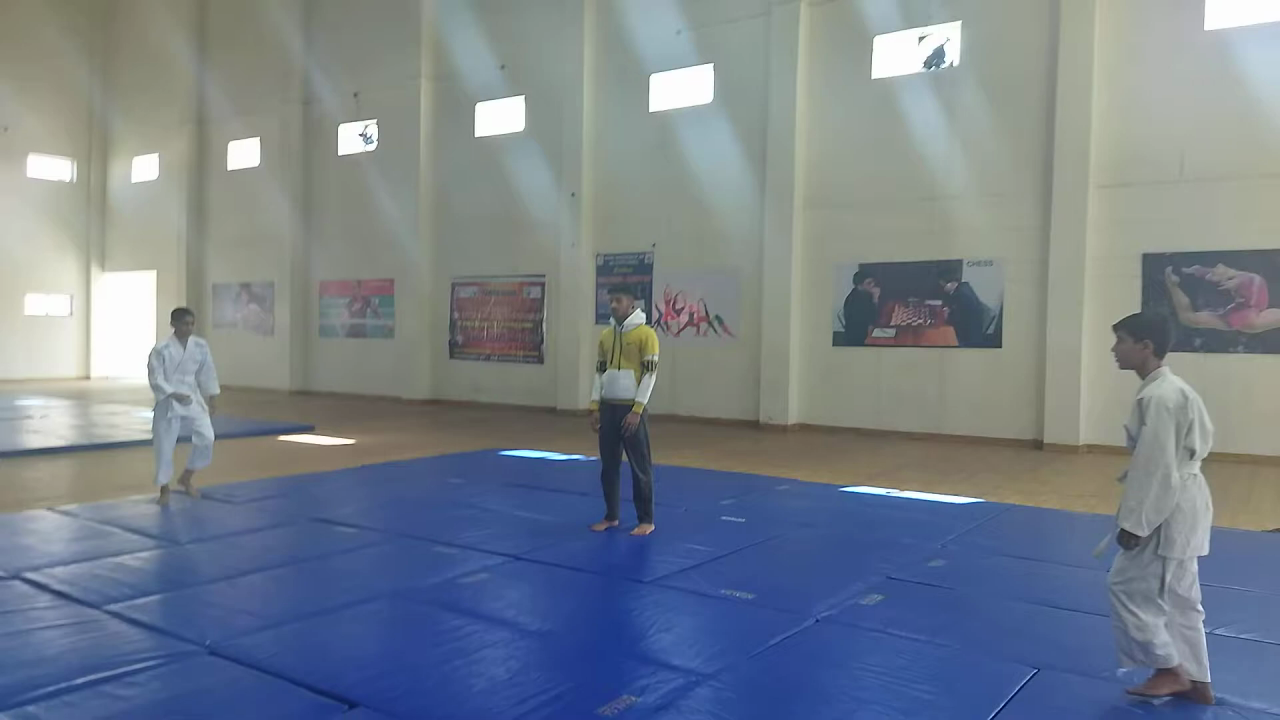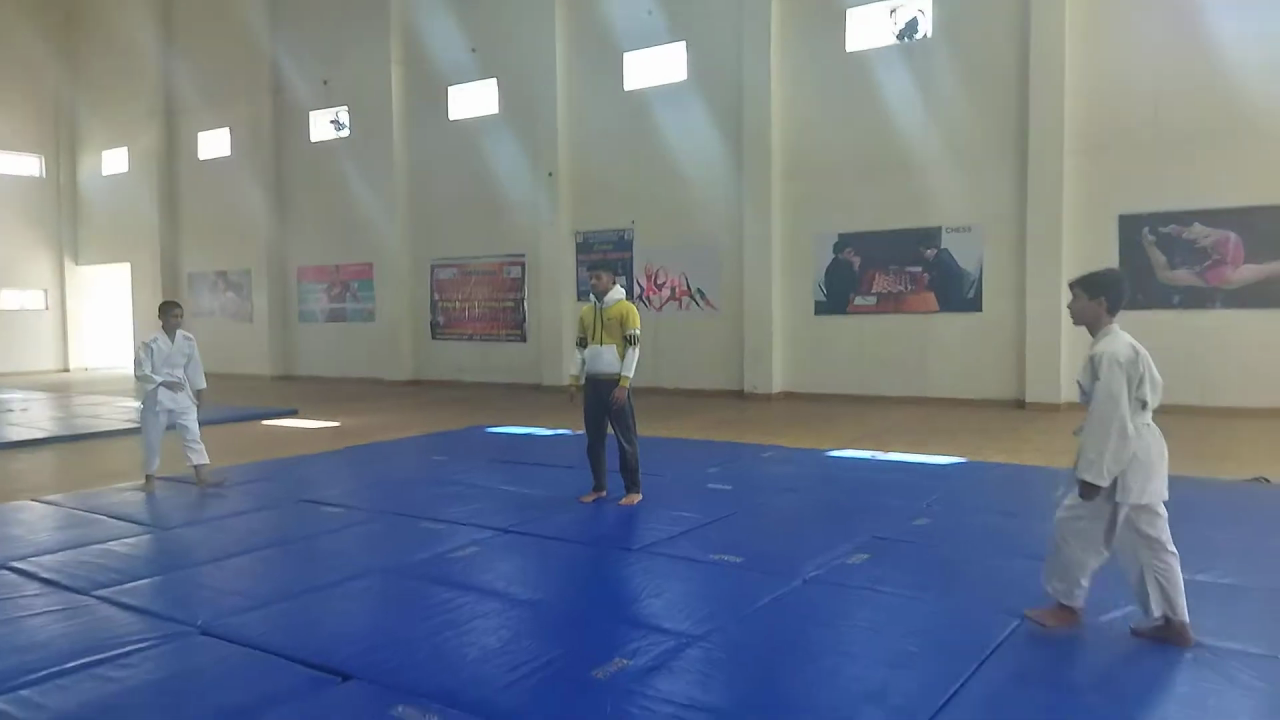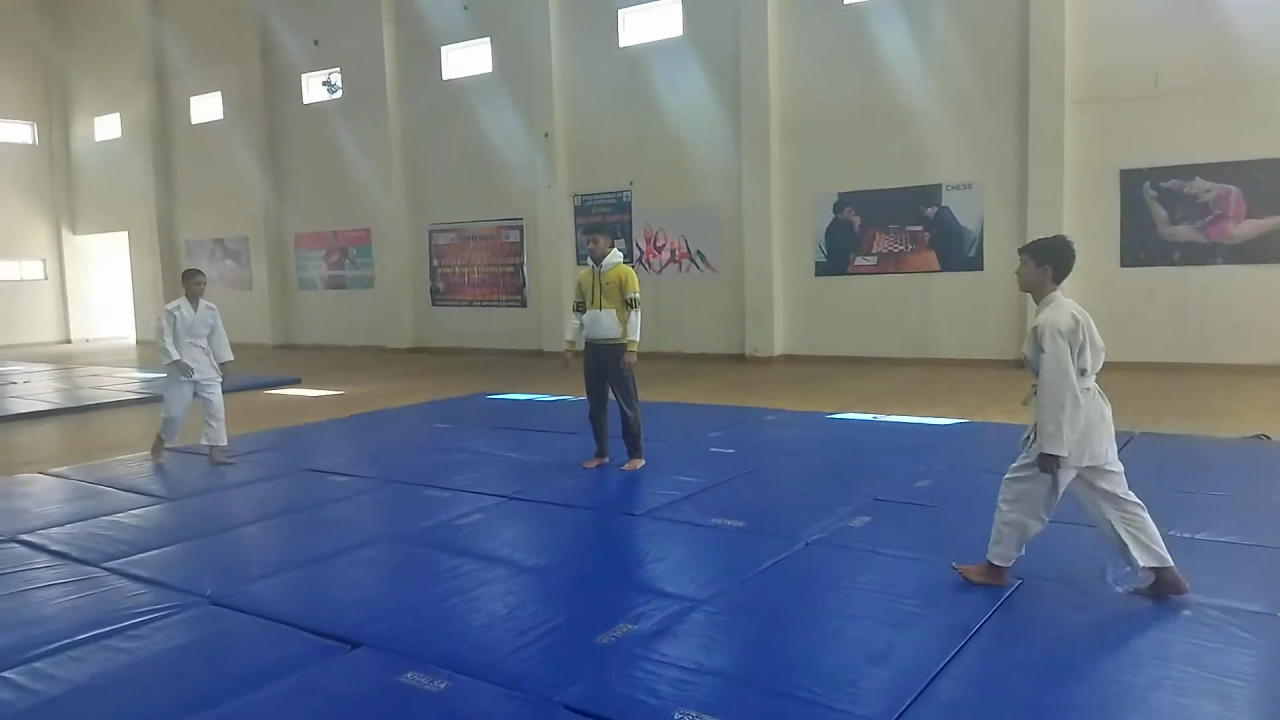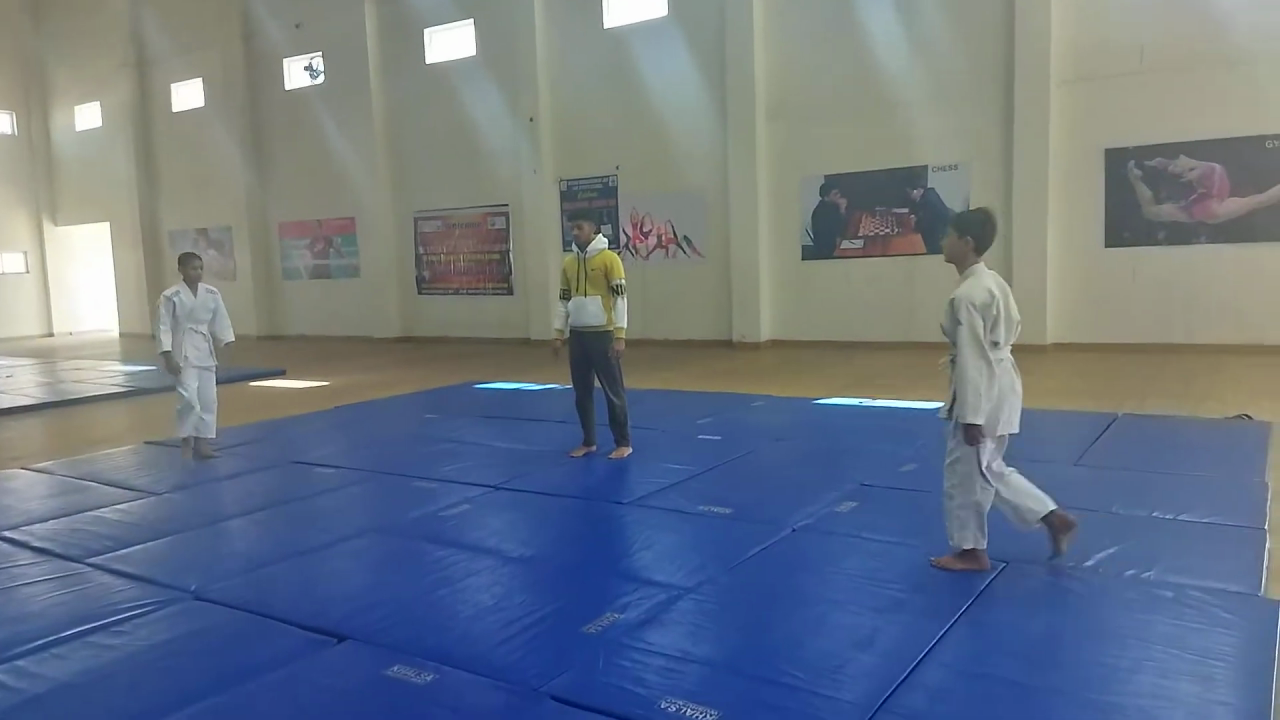
dt=0.2s
person 1, frame 1
left shoulder: (1157, 397)
right shoulder: (1173, 390)
left elbow: (1155, 466)
left wrist: (1134, 522)
left hip: (1168, 509)
right hip: (1181, 503)
left knee: (1128, 584)
right knee: (1179, 595)
left ankle: (1169, 668)
right ankle: (1194, 679)
person 1, frame 2
left shoulder: (1108, 352)
right shoulder: (1122, 345)
left elbow: (1110, 419)
left wrist: (1093, 474)
left hip: (1125, 457)
right hip: (1139, 452)
left knee: (1074, 525)
right knee: (1150, 539)
left ankle: (1067, 607)
right ankle: (1173, 621)
person 1, frame 3
left shoulder: (1050, 322)
right shoulder: (1067, 312)
left elbow: (1059, 387)
left wrist: (1052, 446)
left hip: (1070, 421)
right hip: (1088, 414)
left knee: (1020, 489)
right knee: (1114, 498)
left ankle: (996, 566)
right ankle: (1164, 571)
person 1, frame 4
left shoulder: (968, 294)
right shoulder: (992, 283)
left elbow: (972, 357)
left wrist: (971, 416)
left hip: (982, 390)
right hip: (1000, 385)
left knee: (965, 471)
right knee: (987, 468)
left ankle: (970, 550)
right ankle: (1053, 517)
person 2, frame 1
left shoulder: (645, 334)
right shoulder: (606, 335)
left elbow: (649, 375)
left wrist: (637, 410)
right wrist: (595, 407)
left hip: (632, 409)
right hip: (608, 407)
left knee: (639, 466)
right knee: (608, 465)
left ankle: (646, 520)
right ankle: (611, 516)
person 2, frame 2
left shoulder: (626, 309)
right shoulder: (586, 312)
left elbow: (633, 349)
right elbow: (580, 348)
left wrist: (624, 384)
right wrist: (575, 381)
left hip: (616, 382)
right hip: (592, 382)
left knee: (625, 438)
right knee: (594, 438)
left ankle: (633, 489)
right ankle: (599, 487)
person 2, frame 3
left shoulder: (624, 272)
right shoulder: (584, 276)
left elbow: (634, 312)
right elbow: (577, 313)
left wrist: (631, 348)
right wrist: (570, 345)
left hip: (616, 347)
right hip: (592, 347)
left knee: (626, 403)
right knee: (596, 403)
left ankle: (636, 455)
right ankle: (601, 453)
person 2, frame 4
left shoulder: (609, 259)
right shoulder: (568, 263)
left elbow: (620, 298)
right elbow: (564, 301)
left wrist: (619, 335)
right wrist: (558, 334)
left hip: (601, 334)
right hip: (577, 335)
left knee: (612, 390)
right knee: (582, 391)
left ankle: (623, 443)
right ankle: (589, 441)
person 3, frame 1
left shoulder: (201, 346)
right shoulder: (161, 349)
left elbow: (207, 373)
right elbow: (155, 379)
left wrist: (211, 398)
right wrist: (174, 395)
left hip: (193, 400)
right hip: (169, 403)
left knee: (206, 438)
right knee: (165, 446)
left ankle: (186, 477)
right ankle: (164, 487)
person 3, frame 2
left shoulder: (188, 340)
right shoulder: (149, 343)
left elbow: (194, 367)
right elbow: (141, 372)
left wrist: (199, 391)
right wrist: (163, 383)
left hip: (182, 394)
right hip: (158, 396)
left knee: (192, 433)
right knee: (152, 439)
left ankle: (202, 475)
right ankle: (149, 476)
person 3, frame 3
left shoulder: (211, 310)
right shoulder: (172, 310)
left elbow: (218, 338)
right elbow: (165, 340)
left wrist: (223, 363)
right wrist: (177, 362)
left hip: (206, 366)
right hip: (181, 367)
left knee: (216, 408)
right knee: (175, 411)
left ankle: (215, 451)
right ankle: (162, 440)
person 3, frame 4
left shoulder: (212, 293)
right shoulder: (170, 296)
left elbow: (221, 321)
right elbow: (163, 327)
left wrist: (227, 342)
right wrist: (167, 356)
left hip: (205, 353)
right hip: (182, 353)
left knee: (208, 400)
right knee: (189, 400)
left ankle: (201, 443)
right ankle: (186, 439)
